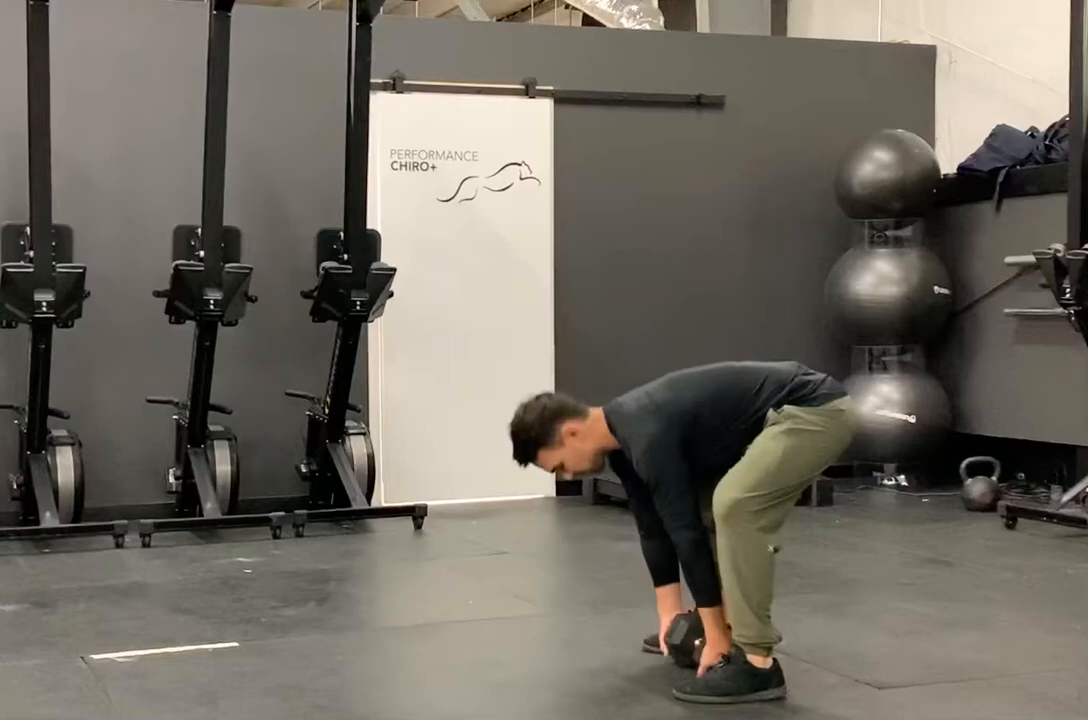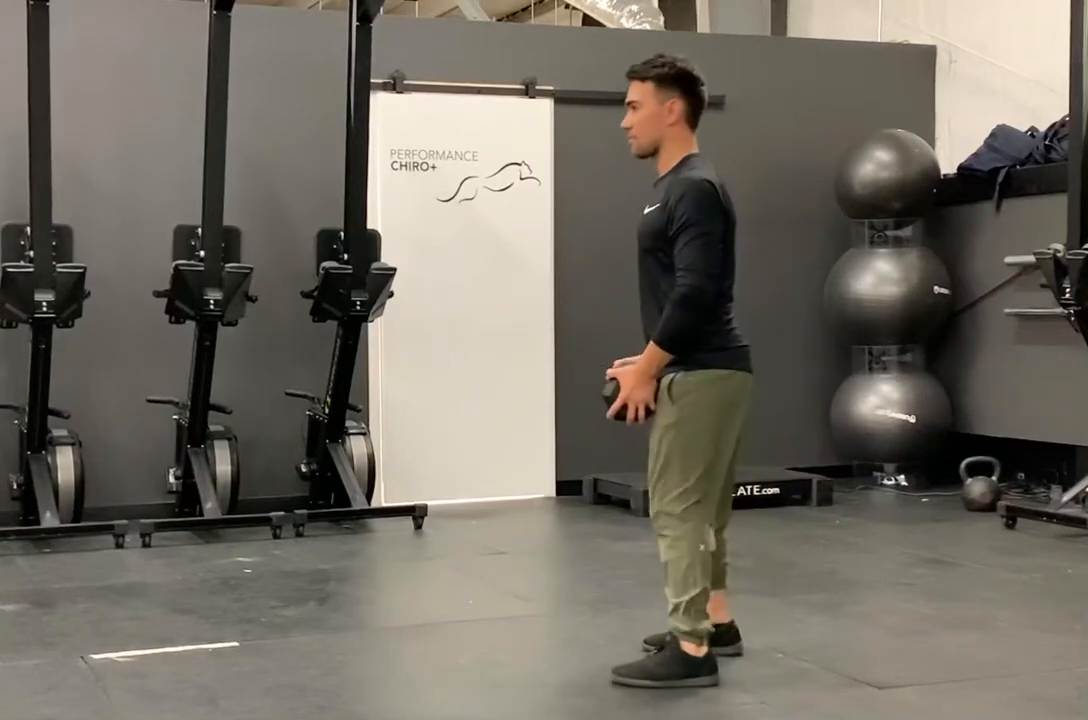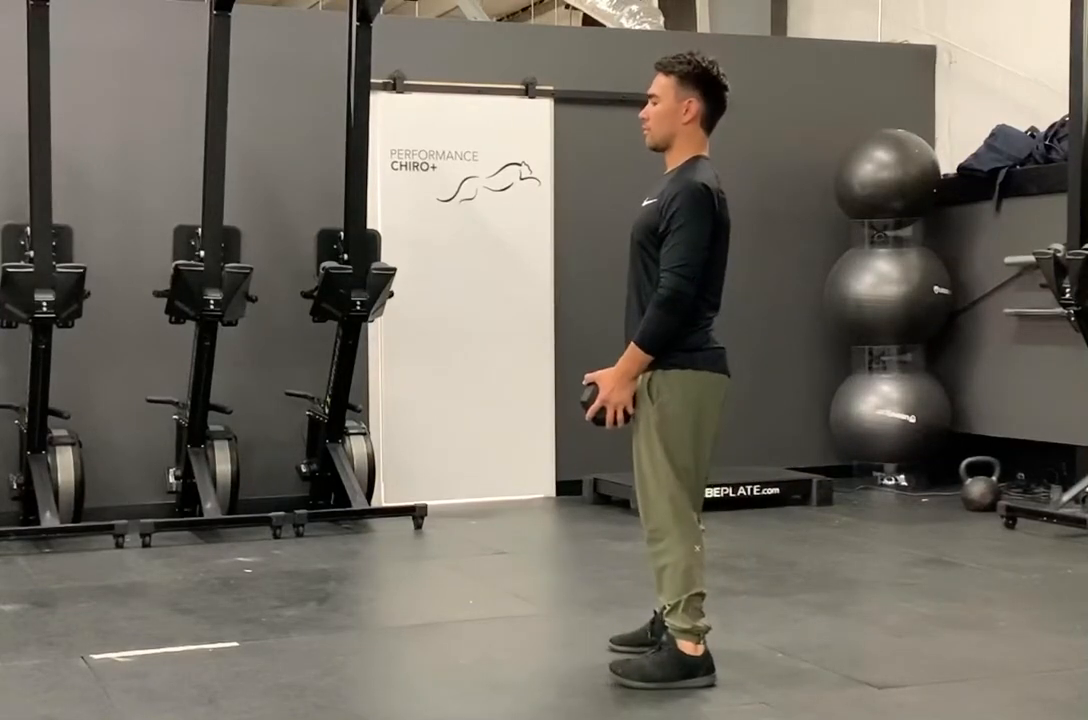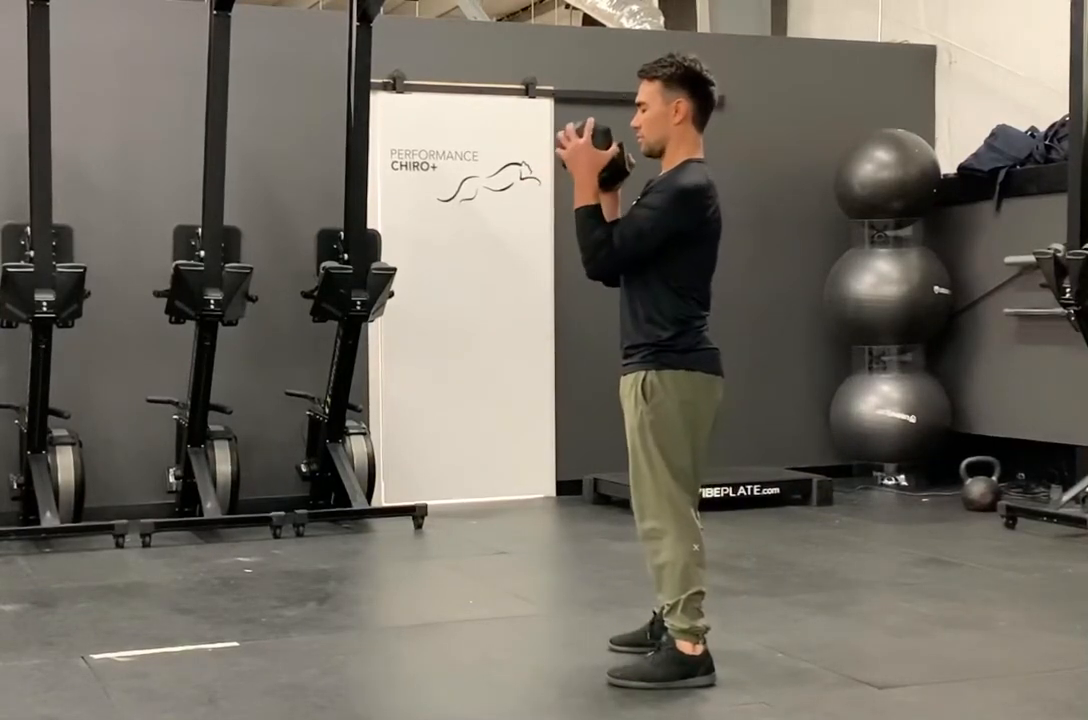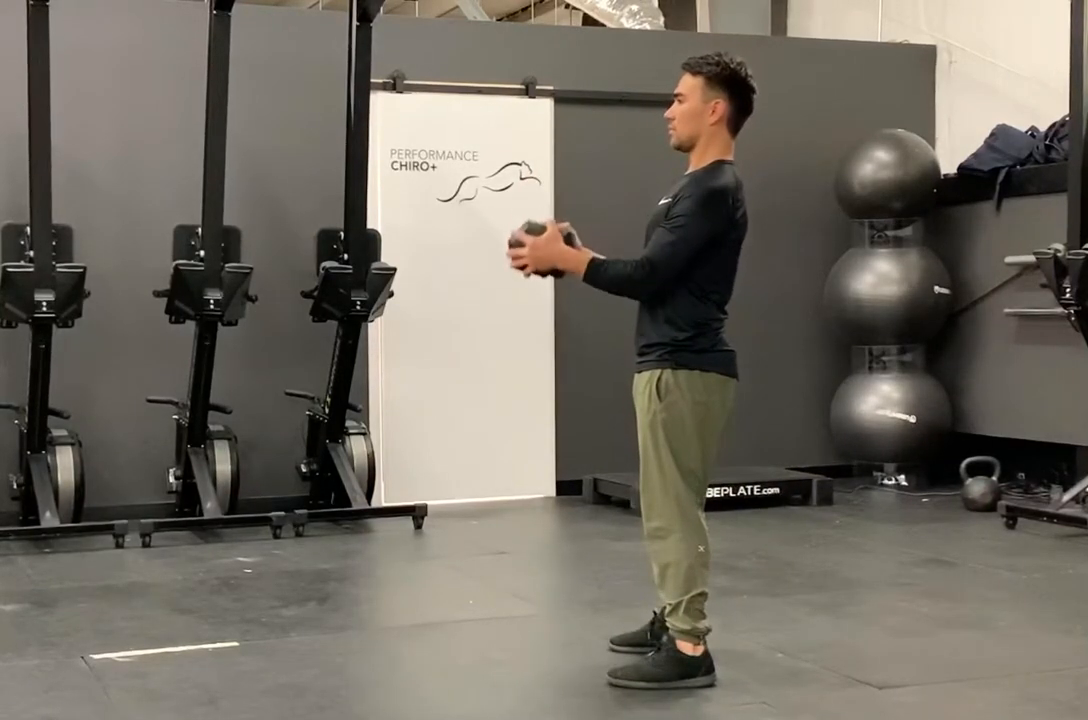
dt=1s
person 1, frame 1
left shoulder: (649, 439)
right shoulder: (623, 439)
left elbow: (688, 536)
right elbow: (653, 529)
left wrist: (717, 636)
right wrist: (669, 610)
left hip: (816, 410)
right hip: (789, 411)
left knee: (736, 507)
right knee: (702, 502)
left ankle: (756, 662)
right ankle: (727, 625)
person 1, frame 2
left shoulder: (694, 188)
right shoulder: (672, 187)
left elbow: (696, 293)
left wrist: (645, 369)
right wrist: (649, 358)
left hip: (701, 372)
right hip: (699, 368)
left knee: (677, 506)
right knee: (697, 504)
left ankle: (691, 649)
right ankle: (716, 621)
person 1, frame 3
left shoulder: (694, 190)
right shoulder: (676, 185)
left elbow: (677, 296)
left wrist: (623, 371)
right wrist: (630, 368)
left hip: (679, 373)
right hip: (668, 370)
left knee: (670, 510)
right knee: (664, 506)
left ankle: (688, 648)
right ankle: (673, 621)
person 1, frame 4
left shoulder: (685, 188)
right shoulder: (674, 185)
left elbow: (603, 262)
right elbow: (620, 258)
left wrist: (584, 180)
right wrist: (603, 188)
left hip: (668, 370)
right hip: (661, 365)
left knee: (667, 510)
right knee: (661, 506)
left ankle: (687, 649)
right ankle: (672, 620)
person 1, frame 5
left shoulder: (714, 190)
right shoulder: (698, 186)
left elbow: (648, 277)
right elbow: (654, 273)
left wrist: (564, 258)
right wrist: (571, 251)
left hip: (683, 369)
right hip: (673, 363)
left knee: (673, 509)
right knee: (668, 506)
left ankle: (688, 649)
right ankle: (674, 621)
